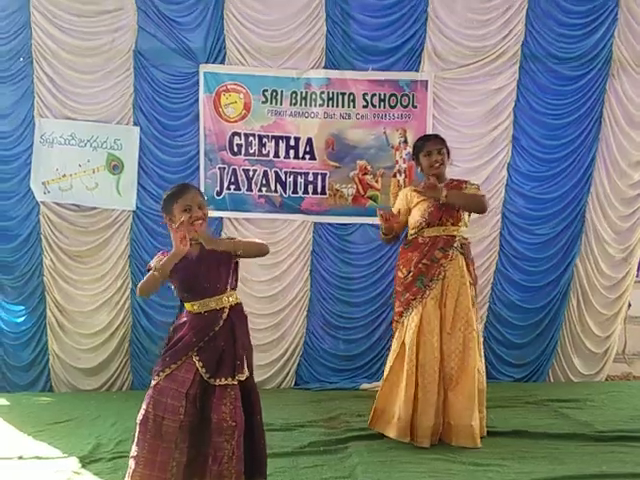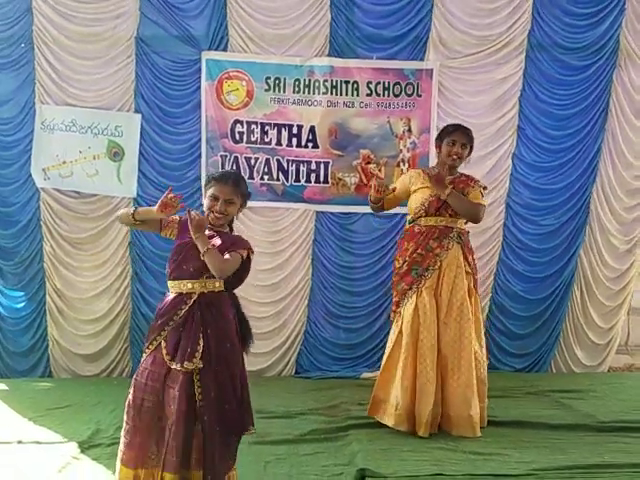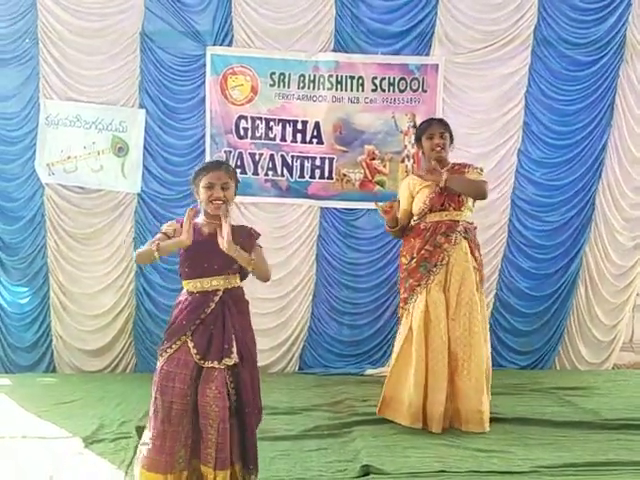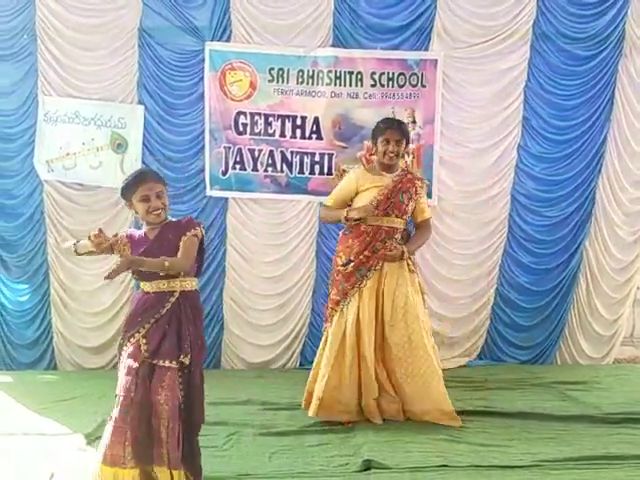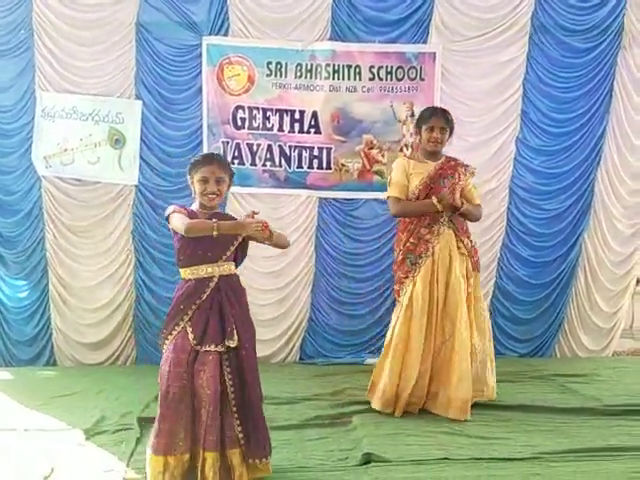
dt=1s
person 1, frame 1
left shoulder: (463, 187)
right shoulder: (409, 194)
left elbow: (482, 205)
right elbow: (391, 236)
left wrist: (441, 194)
right wrist: (386, 227)
left hip: (456, 273)
right hip: (419, 272)
left knee: (457, 342)
right knee: (419, 339)
left ankle: (456, 419)
right ankle: (418, 418)
person 1, frame 2
left shoulder: (471, 185)
right shoulder: (414, 177)
left elbow: (476, 215)
right elbow: (380, 206)
left wrist: (445, 189)
right wrist: (375, 197)
left hip: (454, 264)
right hip: (416, 261)
left knee: (454, 332)
right knee: (416, 329)
left ankle: (455, 409)
right ankle: (414, 407)
person 1, frame 3
left shoulder: (465, 172)
right shoulder: (411, 182)
left elbow: (482, 191)
right elbow: (400, 230)
left wrist: (442, 178)
right wrist: (391, 220)
left hip: (461, 259)
right hip: (423, 259)
left knee: (463, 328)
right knee: (423, 326)
left ankle: (460, 405)
right ankle: (419, 404)
person 1, frame 4
left shoulder: (413, 183)
right shoulder: (358, 176)
left elbow: (424, 227)
right elbow: (324, 213)
left wrist: (405, 251)
right wrist: (351, 213)
left hip: (395, 263)
right hip: (356, 261)
left knee: (405, 331)
right knee: (353, 329)
left ankle: (416, 401)
right ankle: (348, 403)
person 1, frame 5
left shoulder: (458, 169)
right shoulder: (403, 165)
left elbow: (477, 213)
right elbow: (395, 207)
left wrist: (459, 205)
right wrist: (436, 202)
left hip: (453, 250)
right hip: (414, 250)
left knee: (455, 317)
right knee: (414, 318)
left ankle: (448, 393)
right ankle: (403, 392)
person 2, frame 1
left shoulder: (226, 247)
right shoulder: (172, 258)
left elbow: (263, 249)
right elbow: (144, 291)
left wrist: (215, 244)
right wrist: (177, 254)
left hip: (228, 339)
right hip: (192, 340)
left knee: (225, 421)
right knee: (165, 415)
person 2, frame 2
left shoulder: (237, 245)
right shoulder: (180, 227)
left elbow: (222, 270)
right elbow: (124, 218)
left wrist: (200, 236)
right wrist: (156, 212)
left hip: (209, 324)
right hip: (173, 322)
left knee: (200, 404)
right knee: (150, 398)
person 2, frame 3
left shoulder: (245, 235)
right shoulder: (180, 228)
left elbow: (265, 274)
right elbow: (140, 257)
left wrist: (232, 249)
right wrist: (176, 241)
left hip: (230, 323)
right hip: (189, 321)
left knee: (222, 402)
right knee: (174, 400)
person 2, frame 4
left shoulder: (188, 227)
right shoulder: (131, 239)
left elbow: (184, 264)
right elbow: (74, 248)
left wrist: (138, 263)
right wrist: (93, 245)
left hip: (180, 320)
right hip: (144, 320)
left knee: (170, 396)
right knee: (133, 394)
person 2, frame 5
left shoulder: (239, 223)
right shoulder: (179, 213)
left elbow: (284, 242)
right elbow: (186, 229)
left wrist: (261, 231)
right wrist: (235, 227)
left hip: (227, 305)
right hip: (190, 305)
left knee: (224, 381)
right knee: (178, 381)
